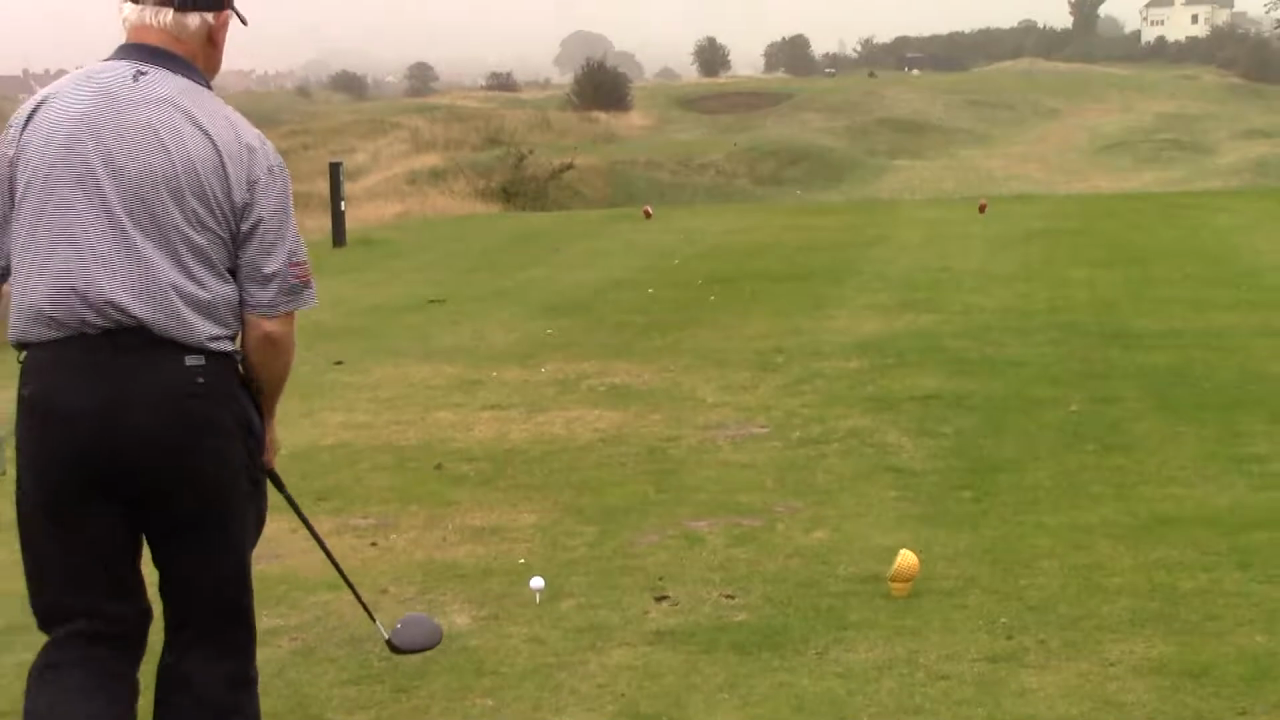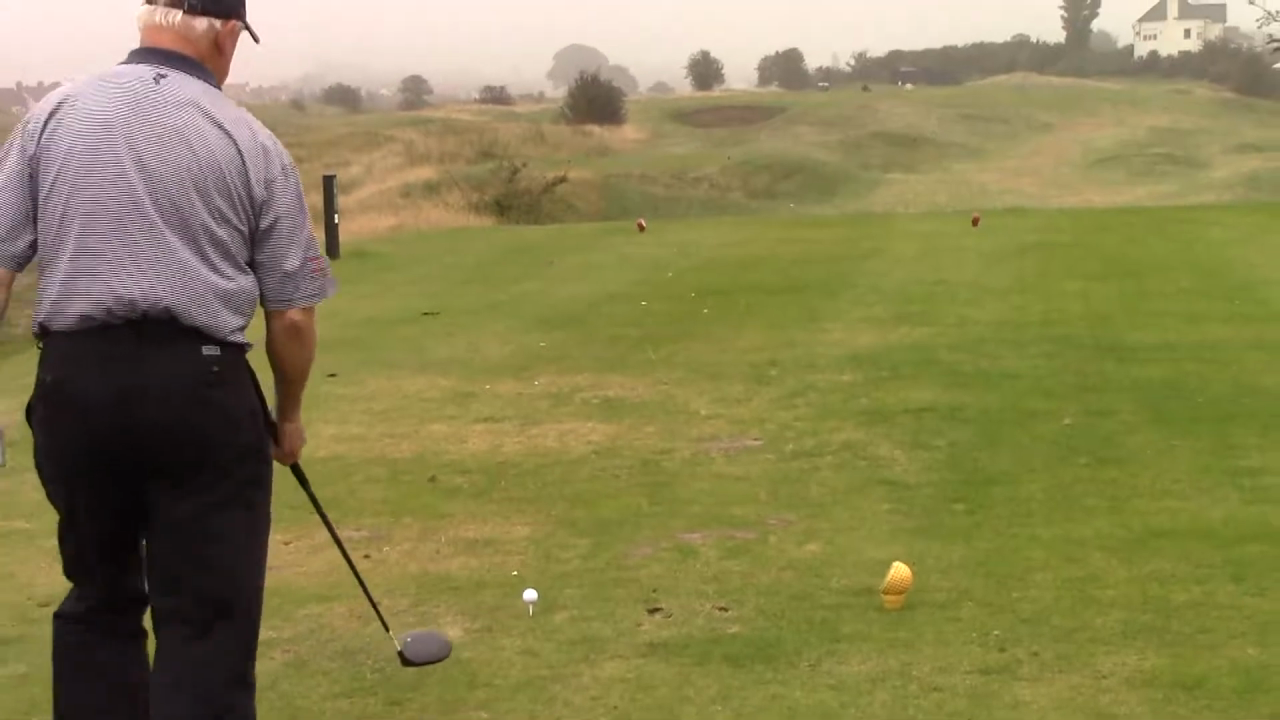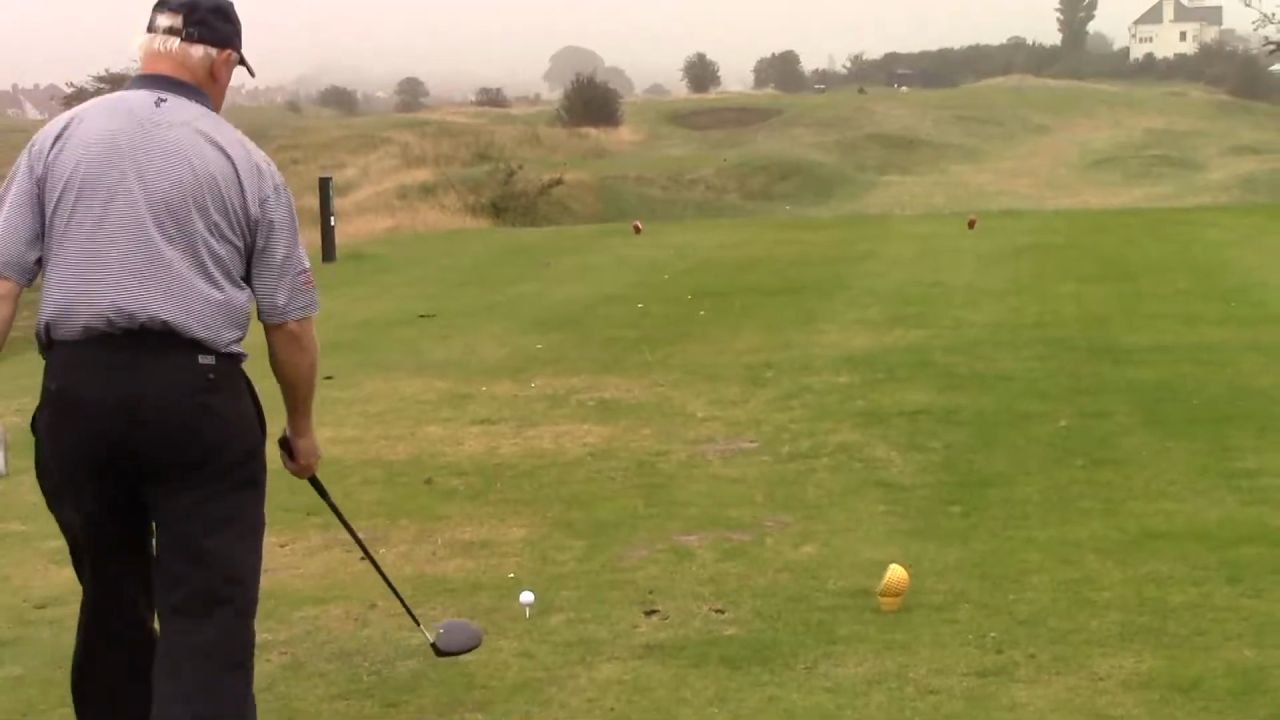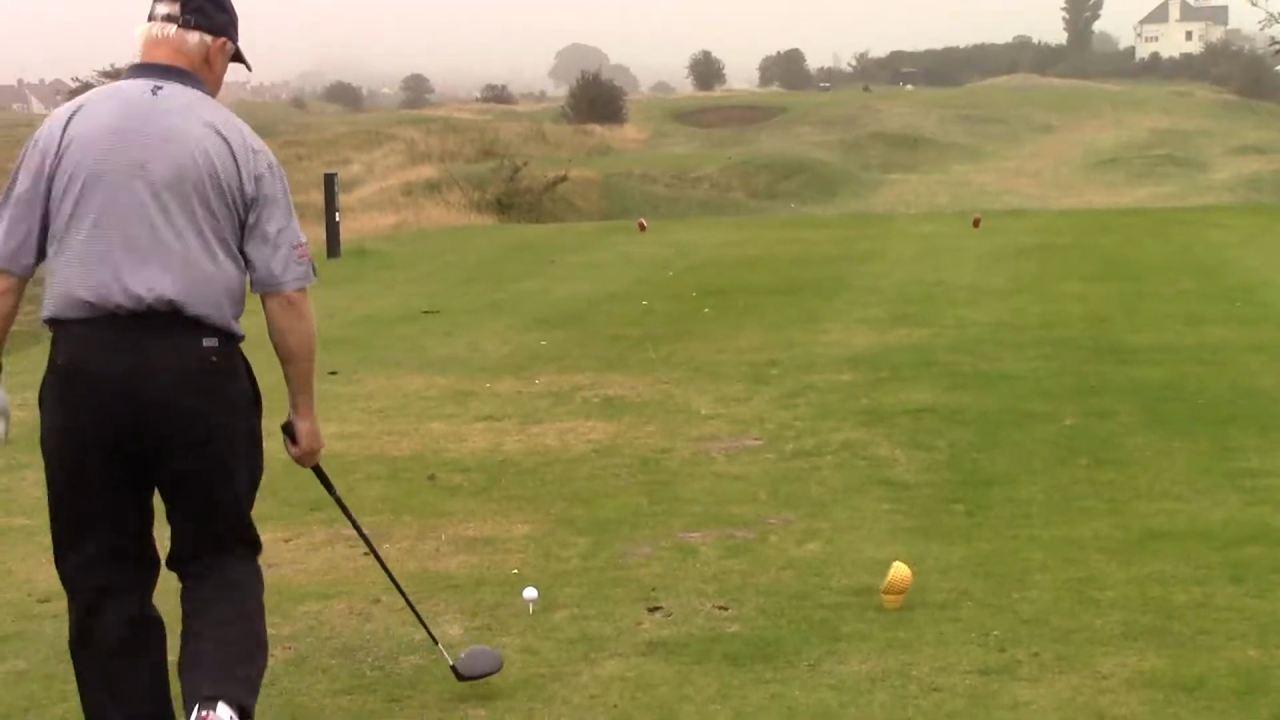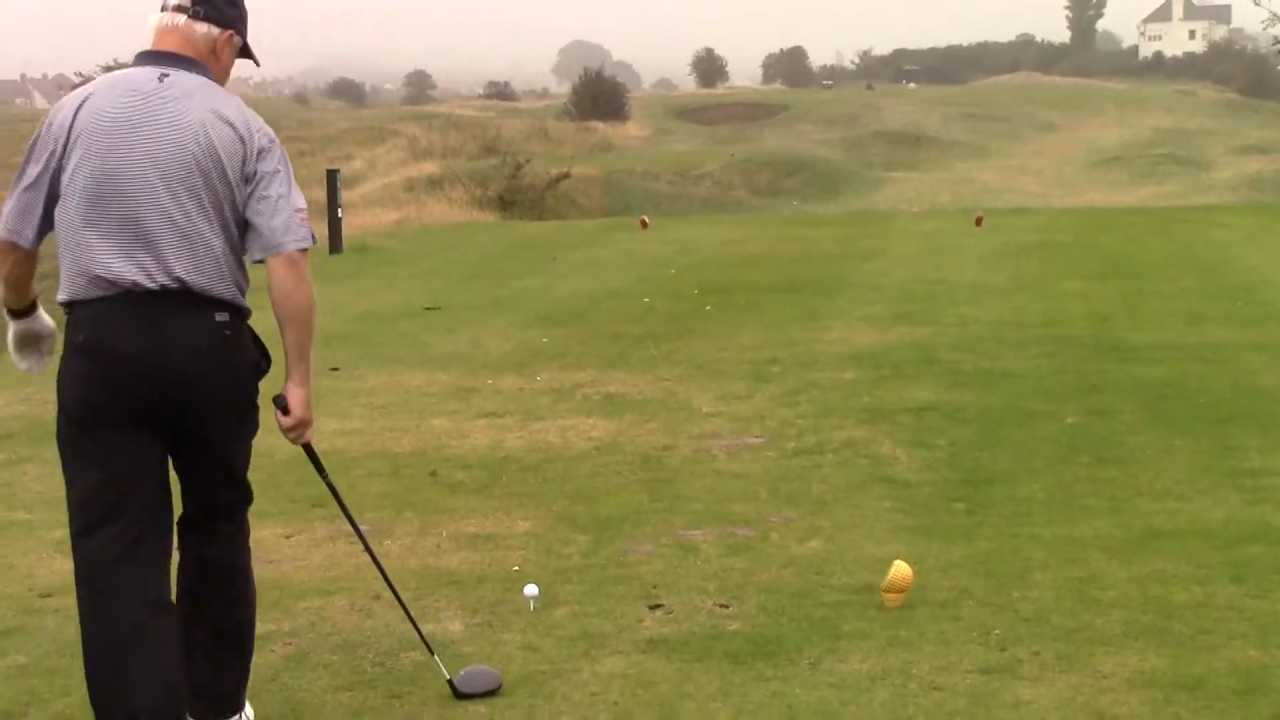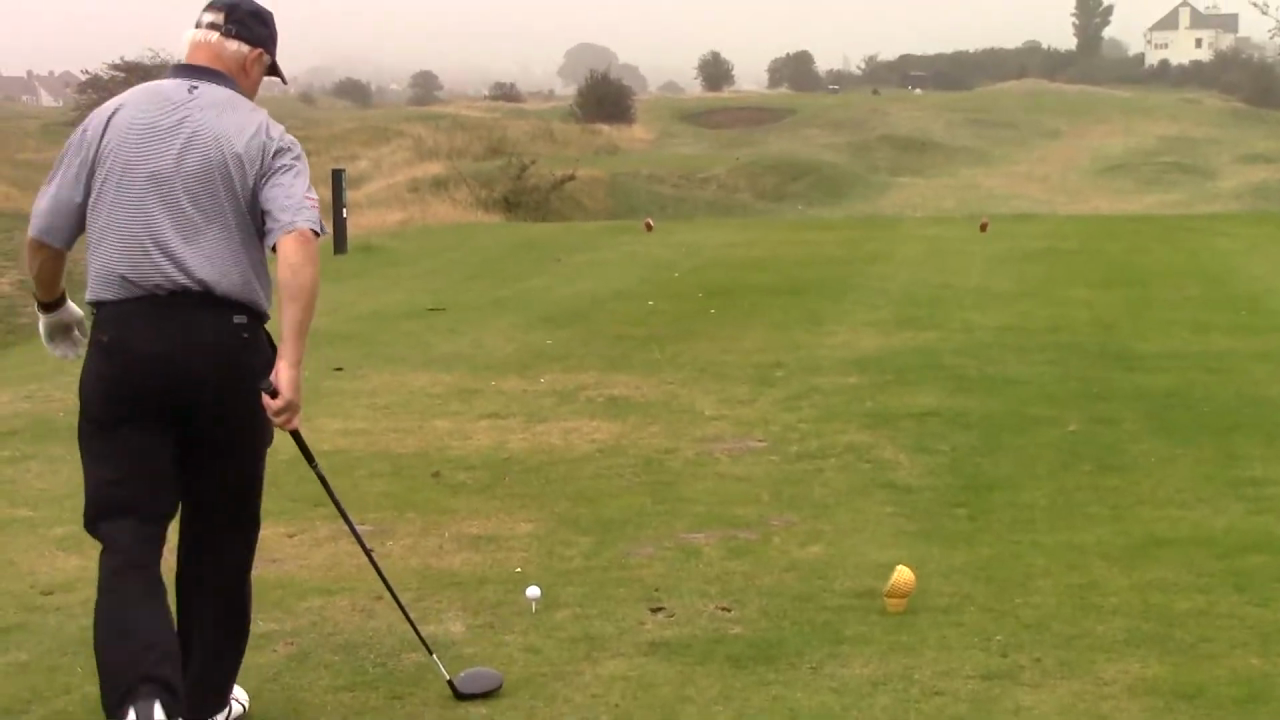
dt=0.2s
person 1, frame 1
right shoulder: (242, 146)
right elbow: (269, 325)
right wrist: (262, 422)
left hip: (60, 396)
right hip: (191, 398)
left knee: (87, 632)
right knee: (209, 625)
person 1, frame 2
right shoulder: (253, 144)
right elbow: (292, 310)
right wrist: (288, 412)
left hip: (76, 384)
right hip: (202, 389)
left knee: (100, 598)
right knee: (209, 619)
person 1, frame 3
left shoulder: (60, 135)
right shoulder: (246, 163)
right elbow: (289, 322)
right wrist: (301, 426)
left hip: (79, 393)
right hip: (198, 395)
left knee: (113, 594)
right knee: (211, 620)
person 1, frame 4
left shoulder: (66, 125)
right shoulder: (240, 144)
right elbow: (286, 291)
right wrist: (303, 406)
left hip: (87, 370)
right hip: (199, 370)
left knee: (105, 578)
right knee: (222, 559)
person 1, frame 5
left shoulder: (79, 109)
right shoulder: (244, 129)
right elbow: (287, 255)
right wrist: (298, 378)
left hip: (102, 346)
right hip: (208, 345)
left knee: (118, 552)
right knee: (216, 528)
person 1, frame 6
left shoulder: (110, 117)
right shoulder: (266, 138)
left elbow: (44, 236)
right elbow: (296, 242)
left wrist: (55, 308)
right wrist: (289, 363)
left hip: (124, 343)
right hip: (225, 345)
left knee: (128, 530)
right knee: (221, 530)
